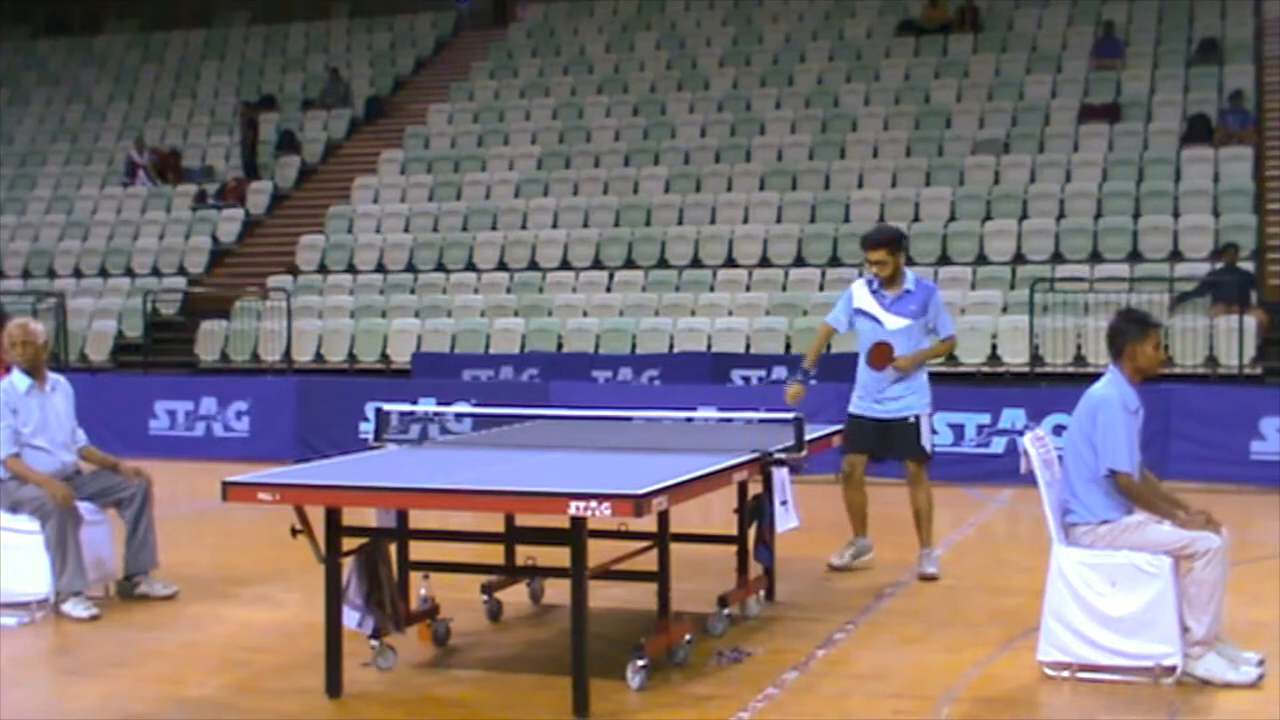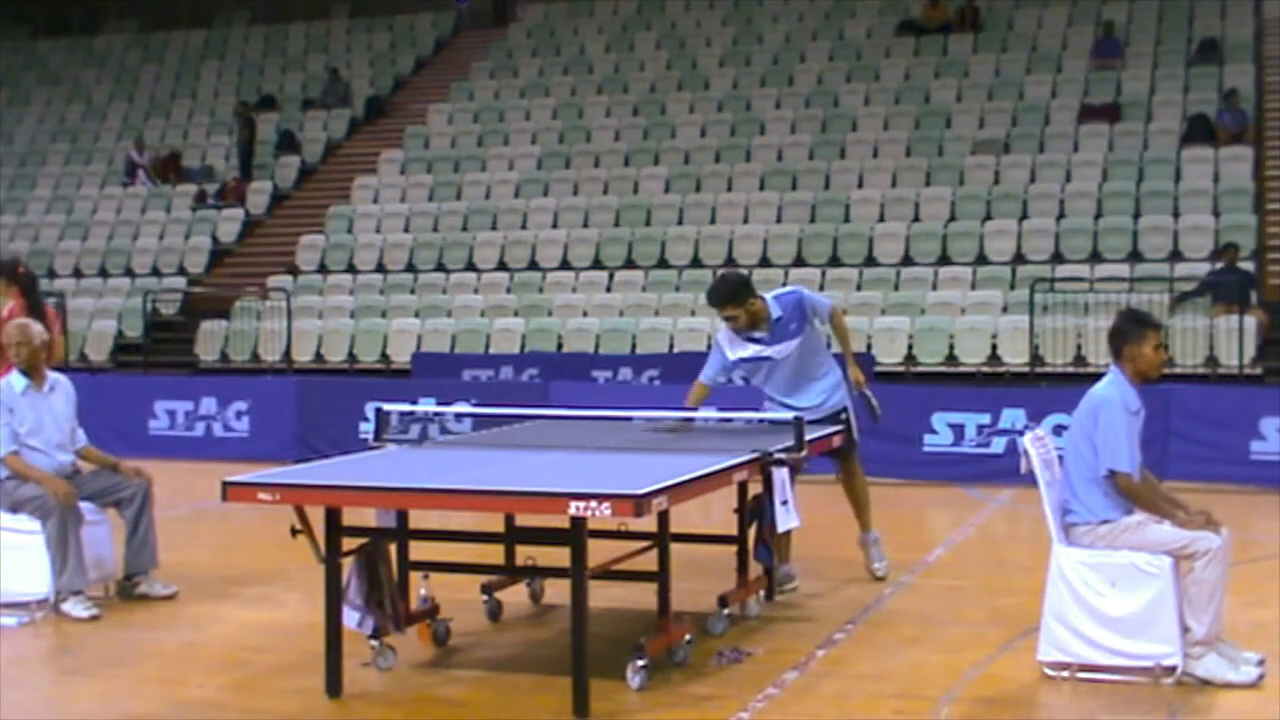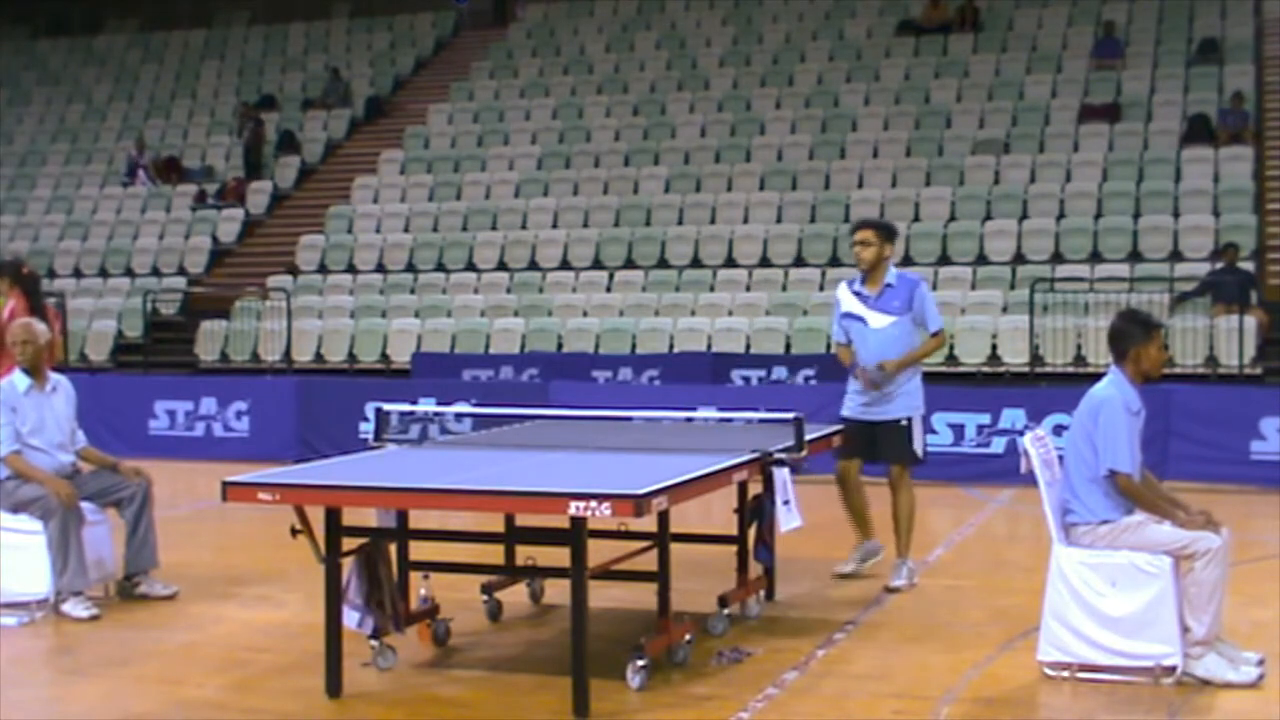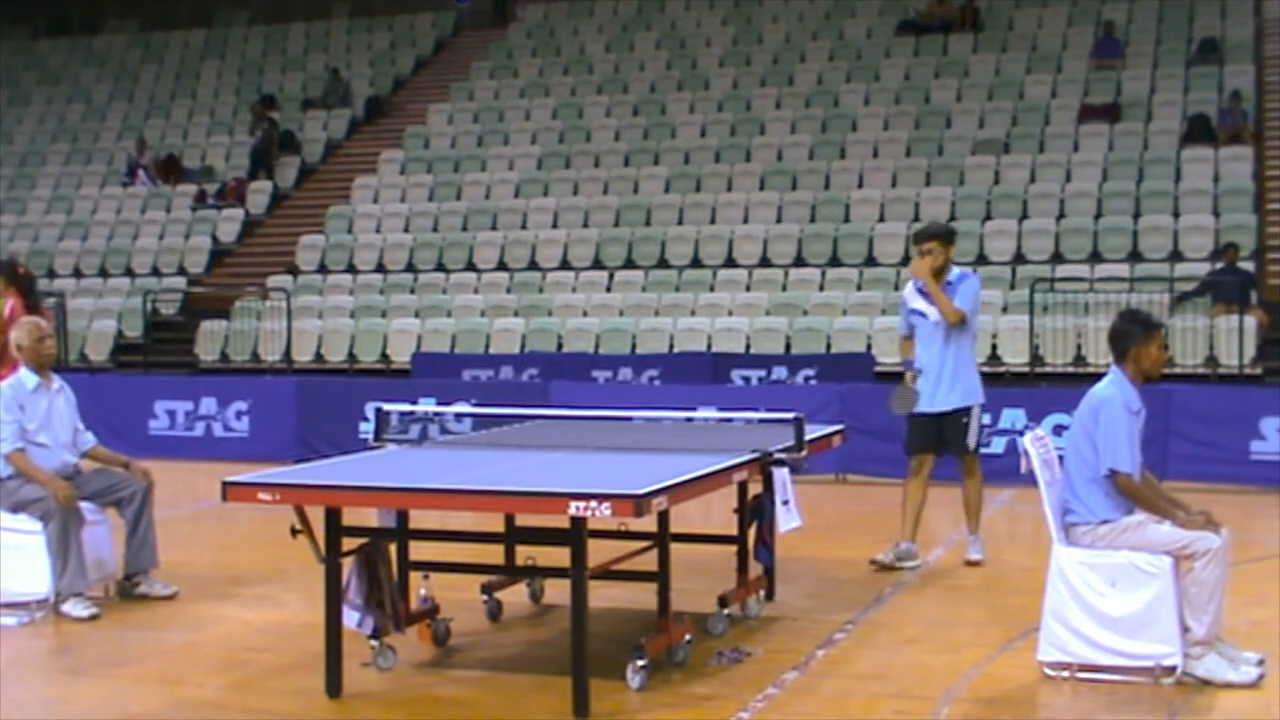
dt=1s
person 1, frame 1
left shoulder: (1124, 397)
right shoulder: (1110, 399)
left elbow: (1138, 472)
right elbow: (1124, 481)
left wrist: (1185, 509)
right wrist: (1179, 518)
left hip: (1117, 513)
right hip: (1099, 524)
left knee: (1214, 533)
right knee: (1206, 543)
left ankle: (1206, 638)
right ankle: (1197, 651)
person 1, frame 2
left shoulder: (1124, 397)
right shoulder: (1111, 400)
left elbow: (1137, 473)
right elbow: (1124, 482)
left wrist: (1185, 509)
right wrist: (1180, 519)
left hip: (1117, 514)
right hip: (1099, 524)
left knee: (1216, 534)
right knee: (1205, 543)
left ankle: (1206, 638)
right ankle: (1197, 652)
person 1, frame 3
left shoulder: (1124, 397)
right shoulder: (1111, 401)
left elbow: (1138, 472)
right elbow: (1124, 482)
left wrist: (1186, 509)
right wrist: (1179, 519)
left hip: (1117, 515)
right hip: (1098, 524)
left knee: (1214, 534)
right knee: (1206, 543)
left ankle: (1206, 638)
right ankle: (1197, 651)
person 1, frame 4
left shoulder: (1124, 397)
right shoulder: (1111, 400)
left elbow: (1137, 472)
right elbow: (1124, 481)
left wrist: (1185, 509)
right wrist: (1179, 518)
left hip: (1116, 514)
right hip: (1099, 524)
left knee: (1215, 534)
right knee: (1206, 544)
left ankle: (1205, 638)
right ankle: (1197, 651)
person 2, frame 1
left shoulder: (926, 294)
right shoulder: (856, 292)
left elbow: (948, 341)
right elbow: (825, 331)
left wrist: (913, 359)
right wrist: (803, 374)
left hip: (909, 402)
right hip: (864, 403)
left knee: (916, 474)
right knee: (851, 471)
left ankle: (926, 553)
right ankle: (861, 542)
person 2, frame 2
left shoulder: (796, 300)
right shoulder: (727, 341)
left elbow: (834, 315)
right elbow: (703, 383)
left wrist: (851, 363)
left hip: (830, 400)
right hip: (783, 413)
left knee: (850, 469)
left ankle: (869, 538)
right ankle: (783, 567)
person 2, frame 3
left shoulder: (912, 287)
right shoulder: (845, 292)
left elbow: (939, 337)
right elbow: (842, 346)
left wrist: (902, 363)
right wrist: (858, 368)
left hip: (901, 403)
right hip: (858, 403)
left knee: (898, 477)
right knee: (846, 473)
left ankle: (904, 562)
right ankle: (868, 544)
person 2, frame 4
left shoulder: (967, 282)
right shoulder: (912, 291)
left elbow: (954, 317)
left wrist: (930, 280)
right wrist: (909, 366)
left hip: (961, 396)
right hip: (924, 397)
left knee: (969, 465)
right knee: (917, 469)
left ankle: (974, 539)
right ankle: (907, 547)
person 3, frame 1
left shoulder: (62, 387)
left wrist: (118, 465)
right wrist: (46, 482)
left hip: (70, 477)
left knee: (136, 486)
right knee: (58, 506)
left ankle: (136, 577)
right ankle: (68, 594)
person 3, frame 2
left shoulder: (63, 386)
left wrist: (118, 465)
right wrist: (47, 480)
left hip: (69, 476)
left knee: (136, 486)
right knee: (59, 503)
left ankle: (136, 576)
right ankle: (69, 594)
person 3, frame 3
left shoulder: (64, 386)
left wrist: (118, 465)
right wrist: (49, 480)
left hip: (69, 476)
left knee: (136, 486)
right knee: (60, 503)
left ankle: (136, 576)
right ankle: (69, 594)
person 3, frame 4
left shoulder: (63, 390)
left elbow: (83, 442)
left wrist: (127, 463)
right wrist: (49, 480)
left hip: (69, 476)
left knee: (137, 486)
right knee: (61, 505)
left ankle: (136, 576)
right ankle: (69, 595)
